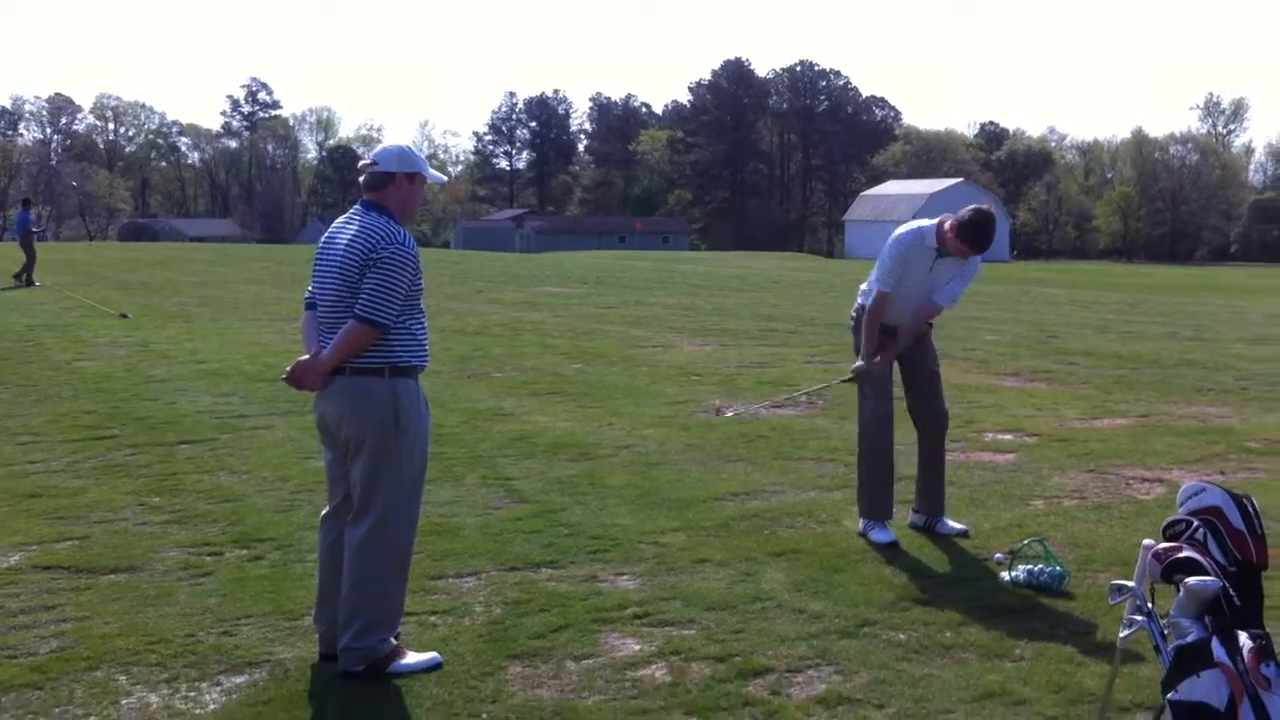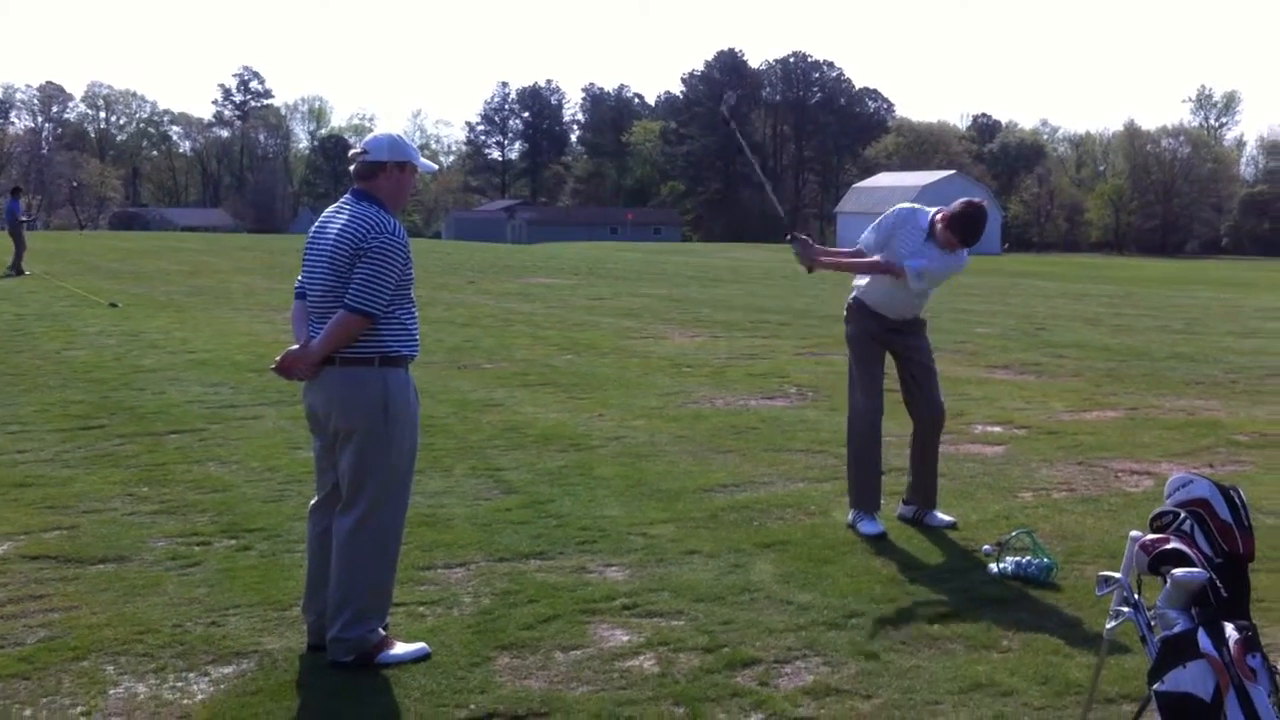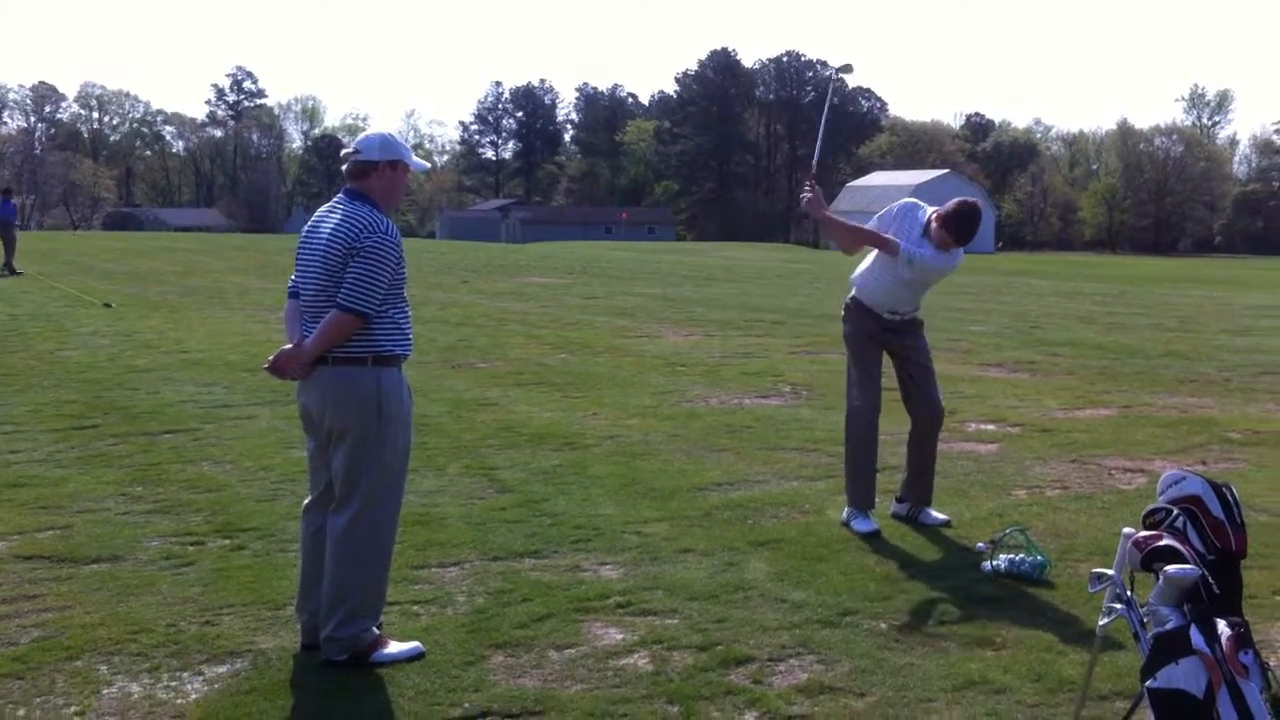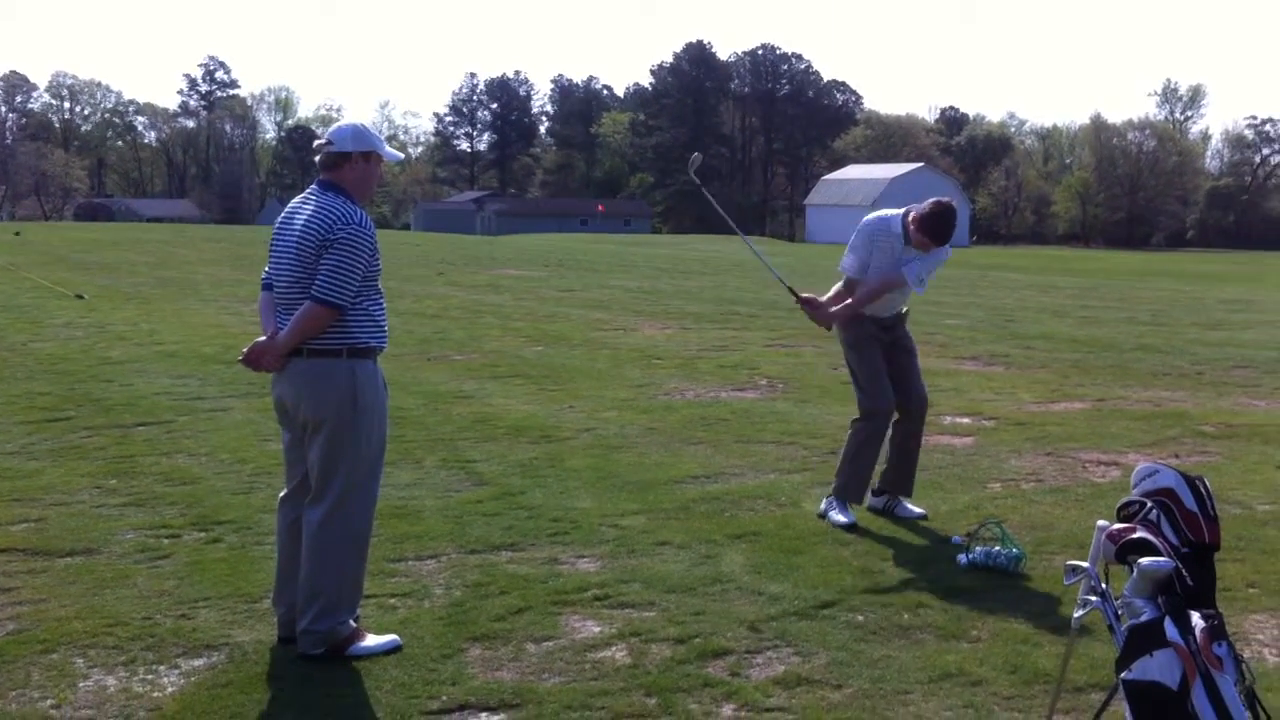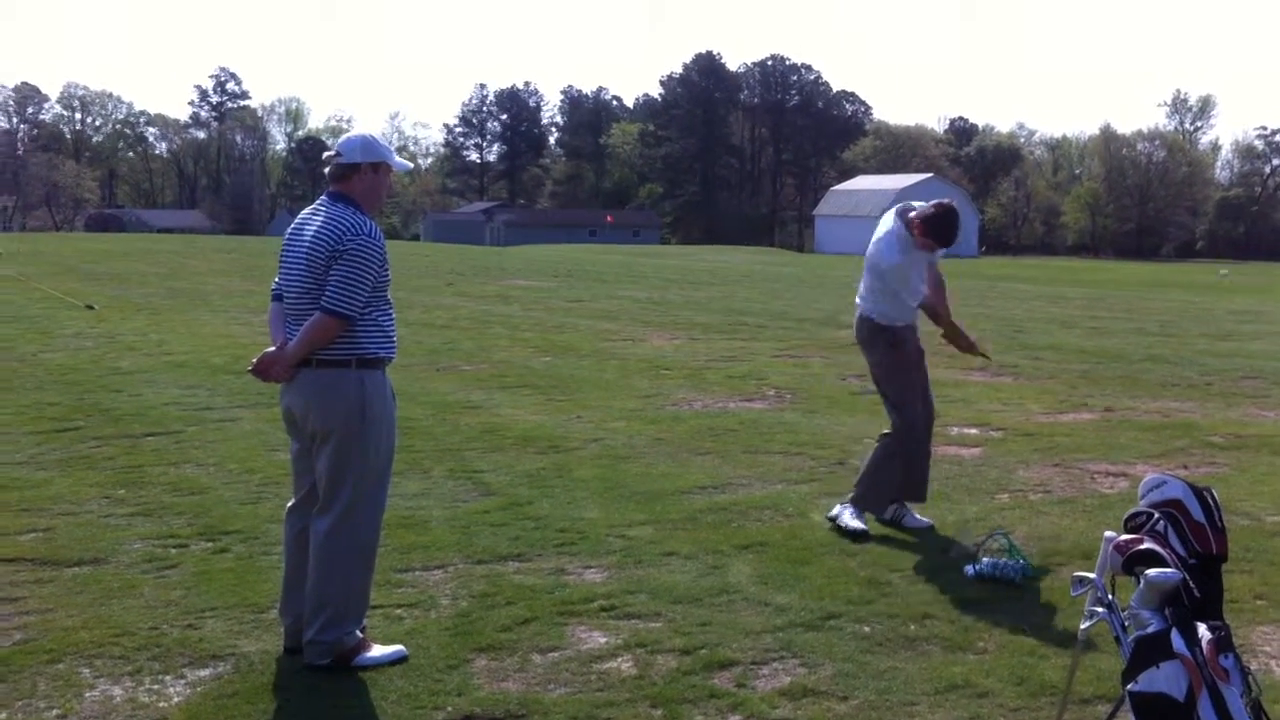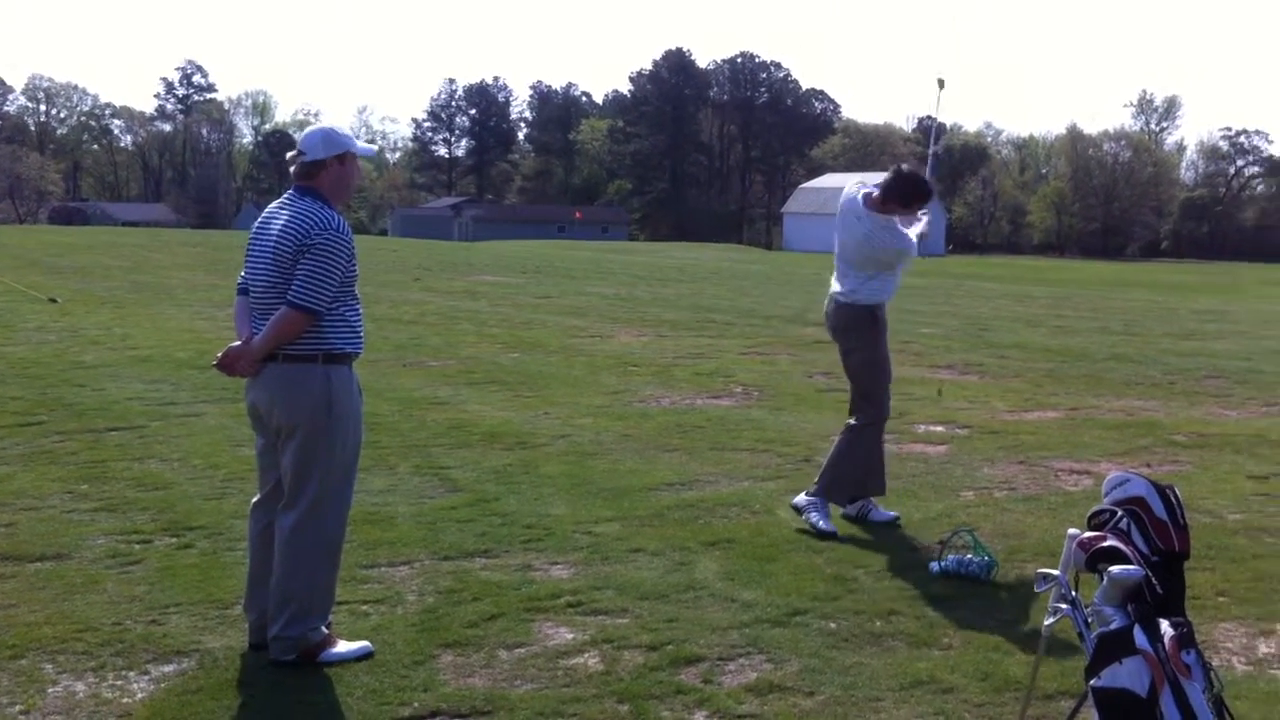
dt=0.2s
person 1, frame 1
left shoulder: (336, 231)
right shoulder: (395, 241)
left elbow: (313, 308)
right elbow: (368, 324)
left wrist: (316, 363)
right wrist: (320, 367)
left hip: (337, 393)
right hip: (383, 394)
left knee: (343, 515)
right knee: (381, 523)
left ankle: (335, 634)
right ankle: (367, 648)
person 1, frame 2
left shoulder: (326, 221)
right shoulder: (385, 232)
left elbow: (303, 297)
right elbow: (357, 314)
left wrist: (305, 352)
right wrist: (309, 357)
left hip: (326, 383)
right hip: (373, 384)
left knee: (331, 505)
right knee: (371, 512)
left ankle: (324, 624)
right ankle: (355, 638)
person 1, frame 3
left shoulder: (319, 220)
right shoulder: (378, 230)
left elbow: (296, 297)
right elbow: (351, 313)
left wrist: (299, 352)
right wrist: (302, 355)
left hip: (320, 382)
right hip: (367, 383)
left knee: (326, 504)
right knee: (364, 512)
left ankle: (317, 623)
right ankle: (350, 637)
person 1, frame 4
left shoulder: (293, 211)
right shoulder: (351, 221)
left elbow: (270, 288)
right elbow: (325, 305)
left wrist: (274, 343)
right wrist: (277, 348)
left hip: (295, 375)
right hip: (342, 375)
left knee: (301, 496)
right knee: (340, 504)
left ankle: (294, 616)
right ankle: (326, 630)
person 1, frame 5
left shoulder: (303, 222)
right shoulder: (361, 233)
left elbow: (280, 299)
right elbow: (334, 316)
left wrist: (282, 354)
right wrist: (286, 359)
left hip: (304, 385)
right hip: (350, 386)
left knee: (309, 507)
right knee: (348, 515)
left ankle: (301, 626)
right ankle: (333, 640)
person 1, frame 6
left shoulder: (270, 216)
right shoulder: (329, 227)
left elbow: (246, 293)
right elbow: (301, 310)
left wrist: (247, 348)
right wrist: (252, 354)
left hip: (269, 380)
right hip: (316, 381)
left knee: (273, 502)
right knee: (313, 510)
left ankle: (266, 622)
right ankle: (297, 636)
person 2, frame 1
left shoulder: (969, 265)
right shoulder: (908, 238)
left elbow: (924, 316)
right elbow: (879, 300)
left wrist: (885, 360)
right wrist: (866, 357)
left hip: (916, 329)
right hip: (874, 324)
left knee: (934, 419)
right knee: (877, 419)
left ankle: (927, 510)
right ankle: (872, 517)
person 2, frame 2
left shoulder: (955, 260)
right shoulder: (905, 215)
left elbow: (885, 268)
right elbow: (860, 253)
left wrist: (823, 262)
right wrist: (819, 253)
left hip: (908, 325)
right hip: (866, 316)
left knee: (931, 412)
right knee: (866, 412)
left ankle: (917, 503)
right ankle: (862, 508)
person 2, frame 3
left shoulder: (950, 257)
right shoulder: (906, 210)
left elbow: (877, 242)
right elbow: (852, 244)
left wrist: (824, 214)
right wrist: (823, 214)
left hip: (905, 324)
right hip: (864, 316)
left knee: (929, 411)
right knee: (863, 409)
left ankle: (912, 499)
right ankle: (857, 506)
person 2, frame 4
left shoulder: (937, 249)
right shoulder: (874, 227)
left elbow: (883, 289)
right elbow: (851, 282)
left wrist: (835, 309)
right wrist: (827, 305)
left hip: (891, 320)
right hip: (859, 322)
left knee: (914, 406)
right knee: (877, 408)
left ankle: (887, 493)
right ankle: (838, 499)
person 2, frame 5
left shoulder: (912, 210)
right shoulder: (892, 258)
left elbow: (931, 275)
right elbow: (927, 304)
left wrist: (950, 325)
right wrist: (957, 335)
left hip: (898, 326)
right hip: (882, 332)
left knee: (921, 415)
right knee: (908, 420)
left ankle: (892, 502)
right ankle: (853, 504)
person 2, frame 6
left shoulder: (852, 194)
right shoulder: (897, 241)
right elbow: (913, 238)
left wrist: (906, 220)
right wrist: (919, 225)
left hip: (841, 306)
right hip: (861, 317)
left knee: (867, 405)
right knee: (871, 411)
left ankle: (857, 497)
right ankle: (816, 496)
